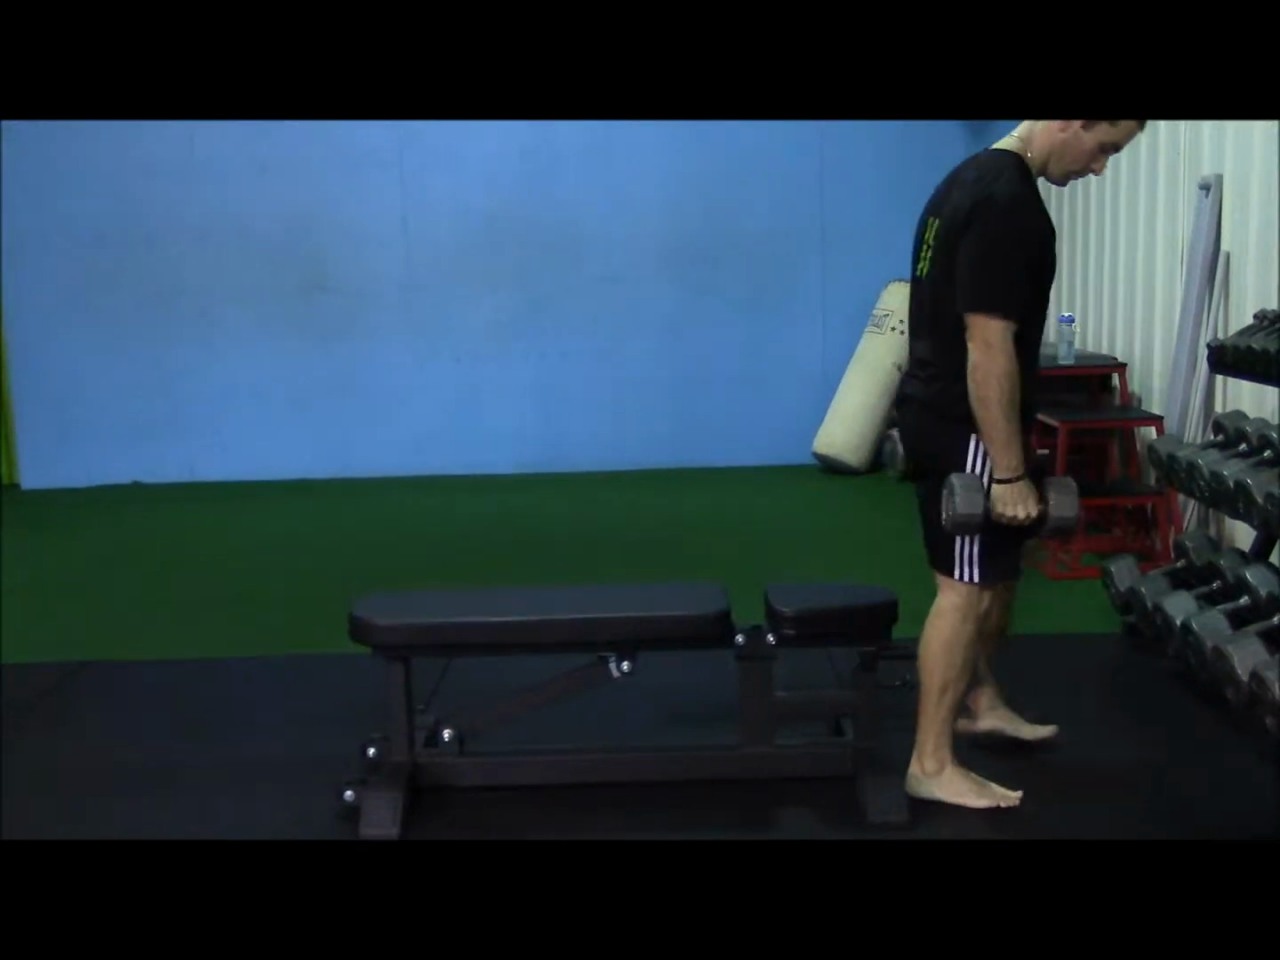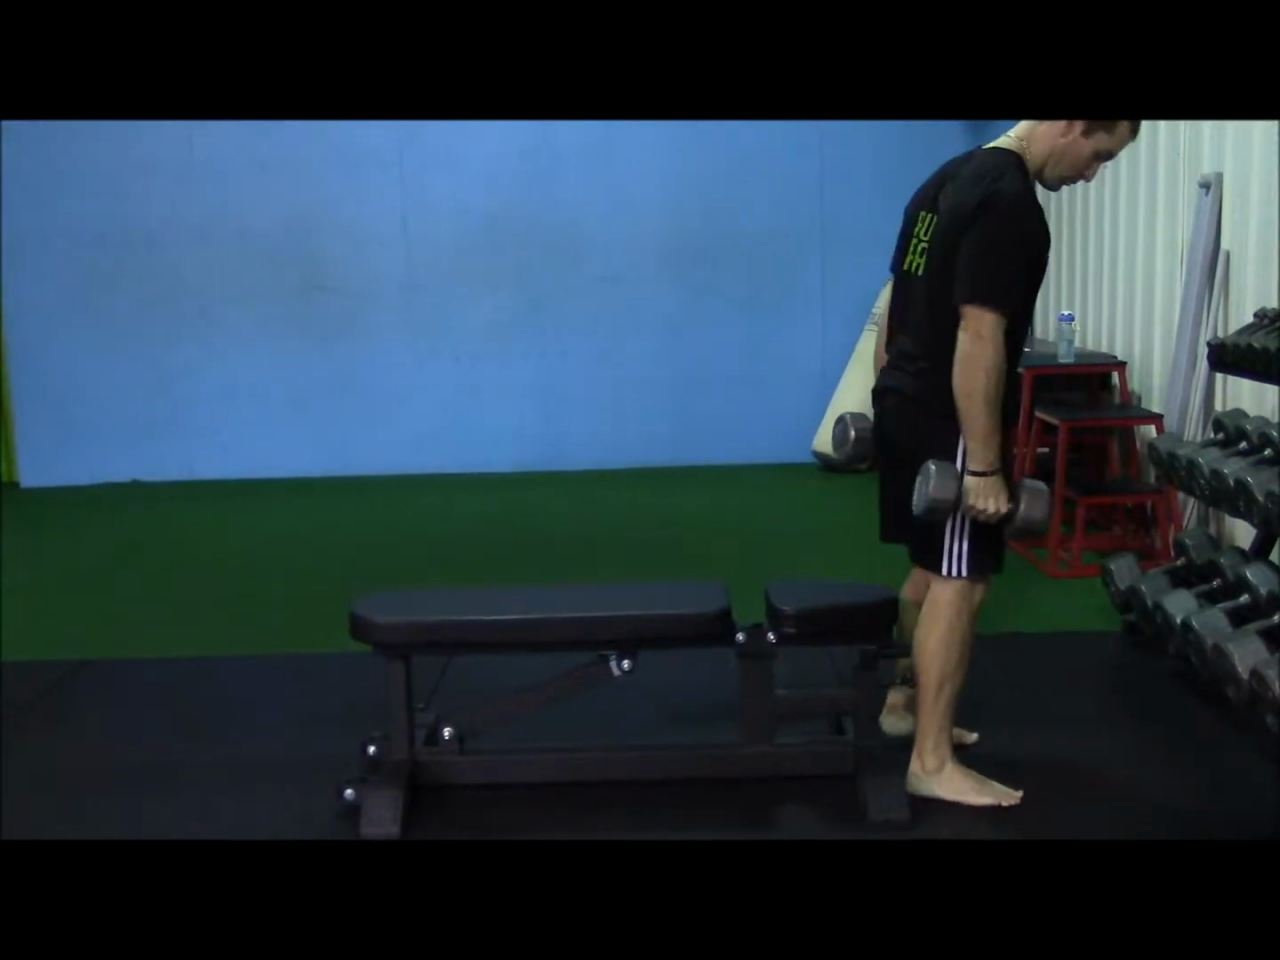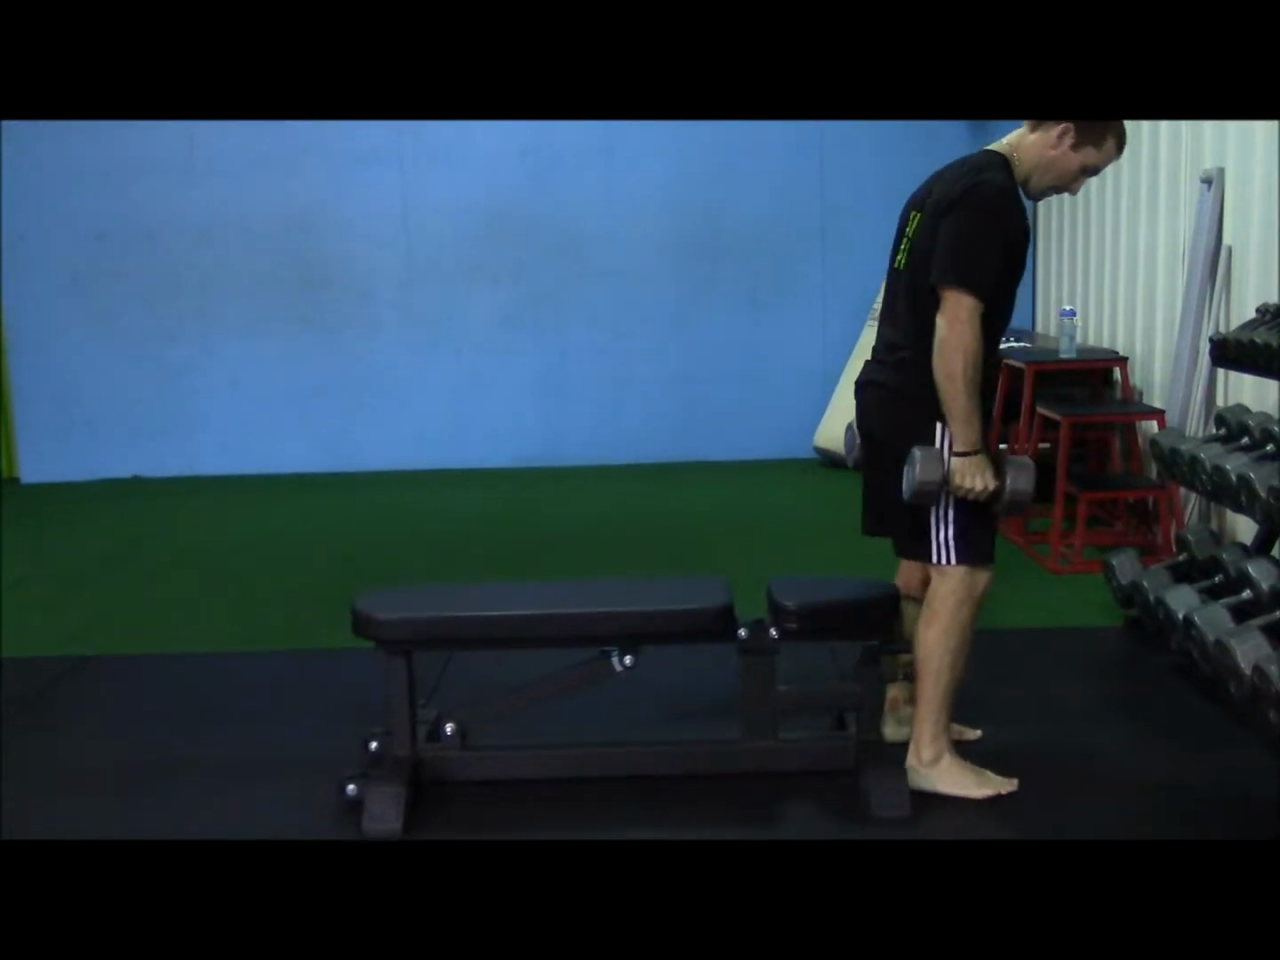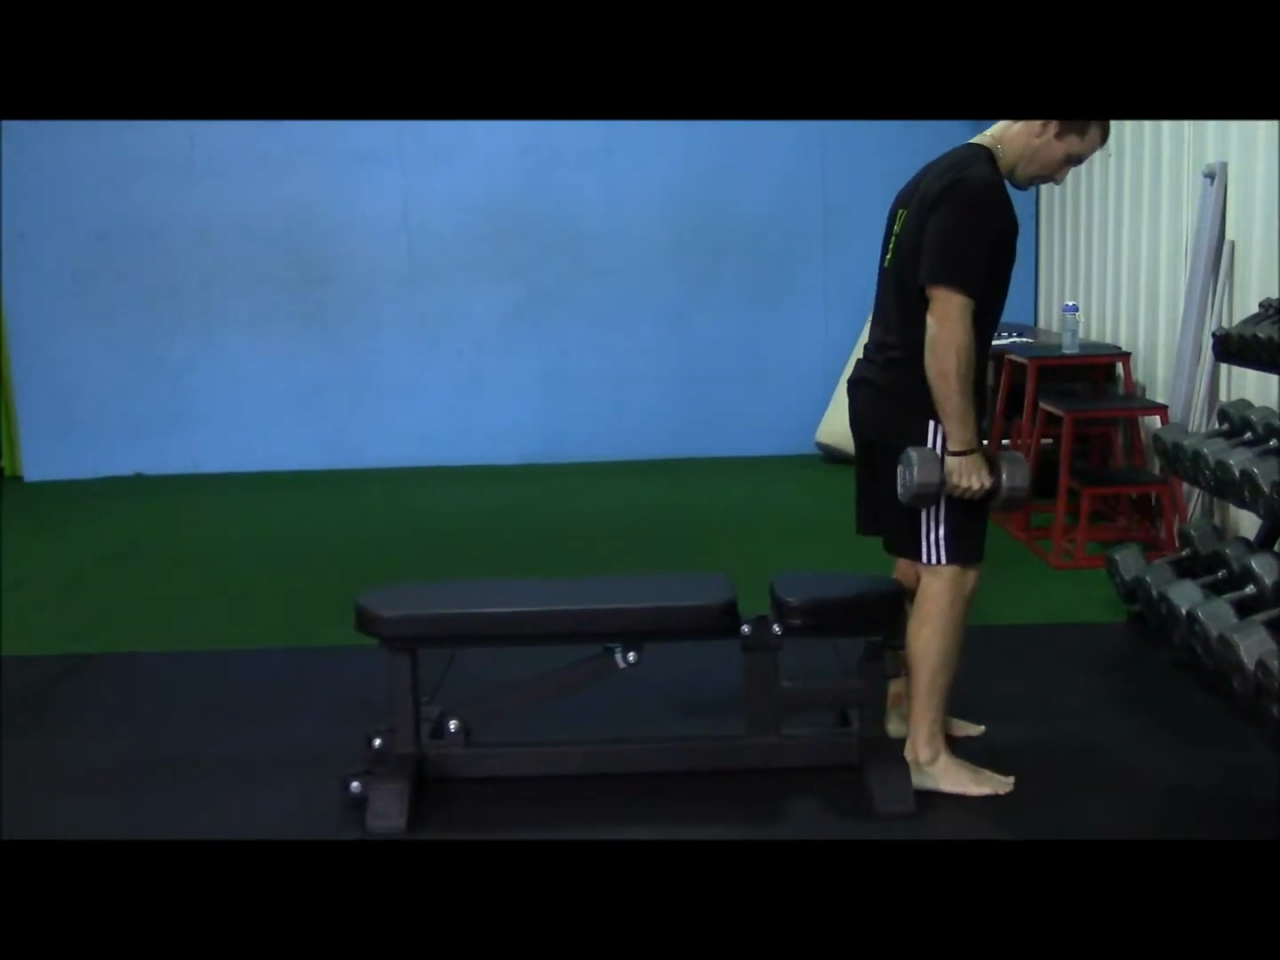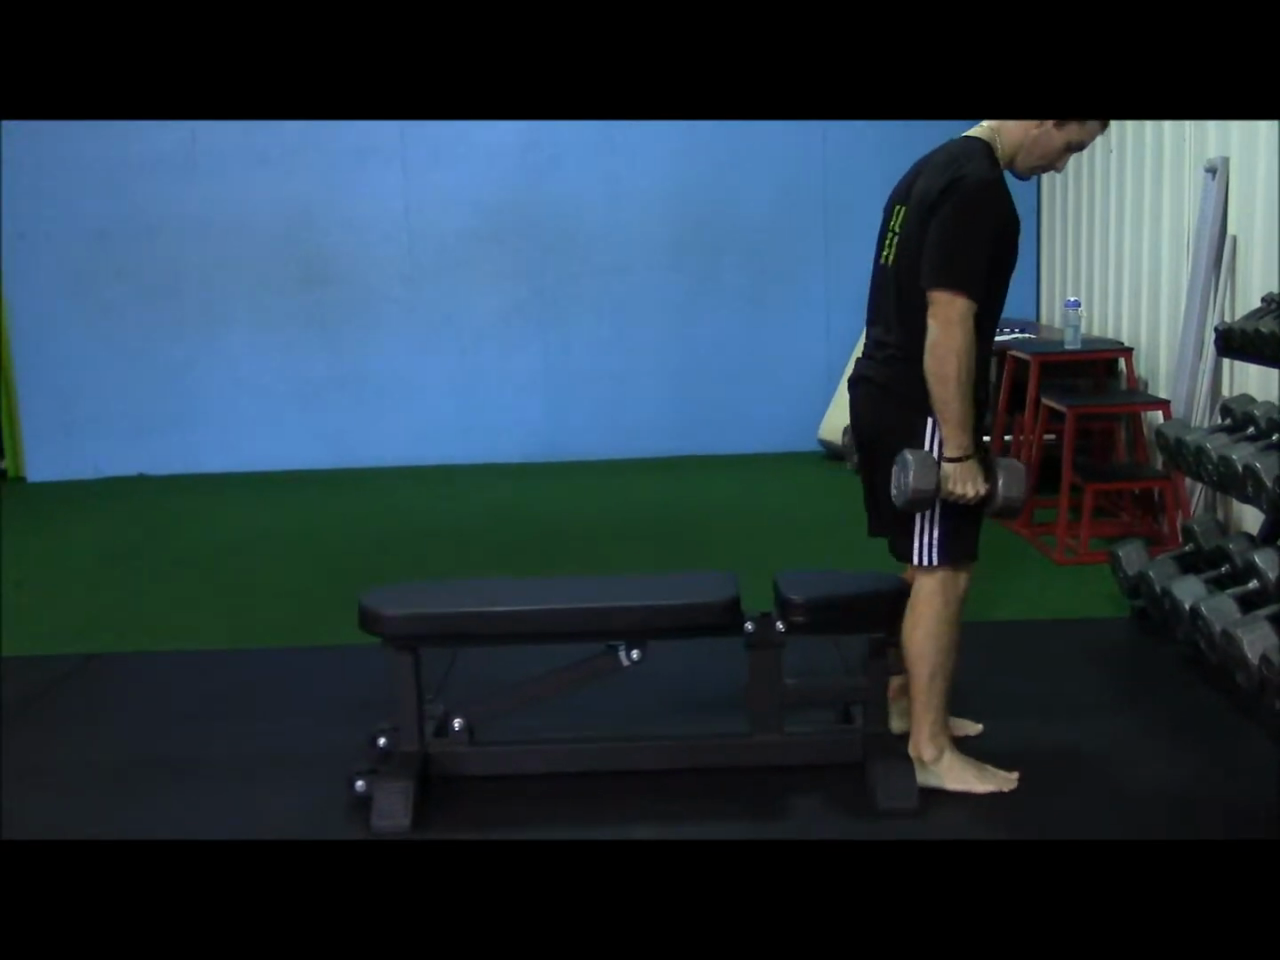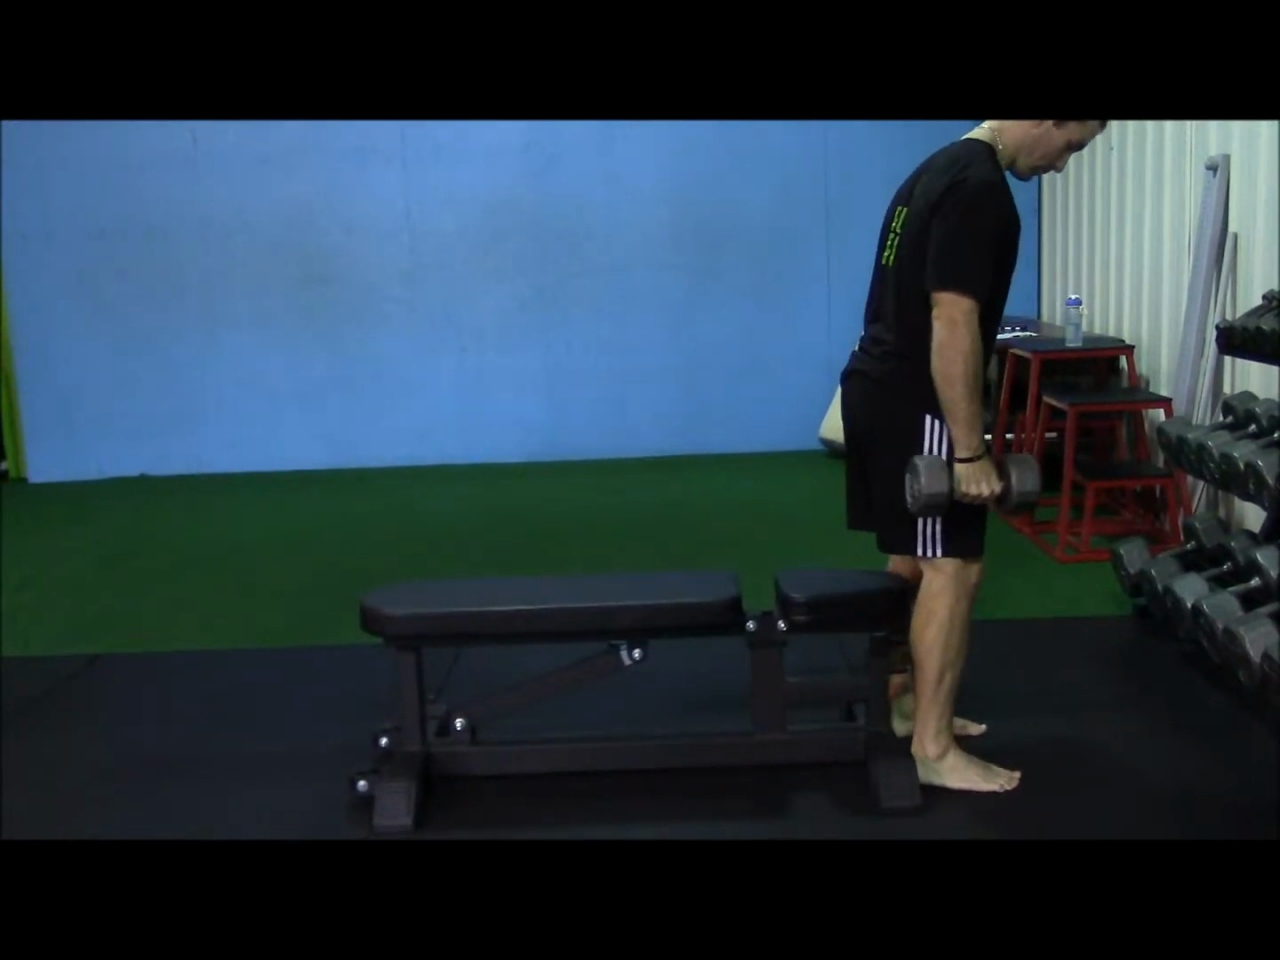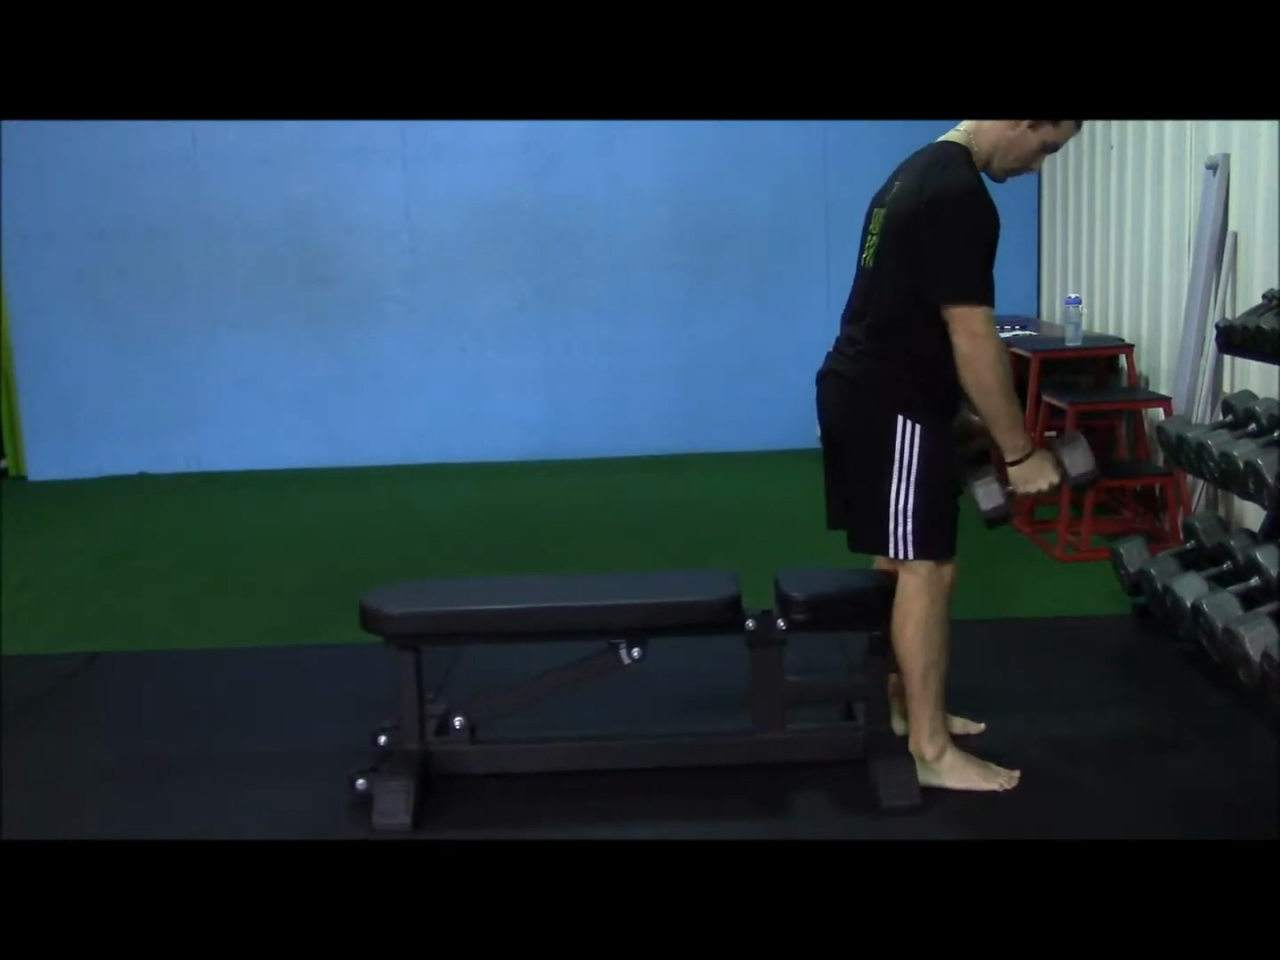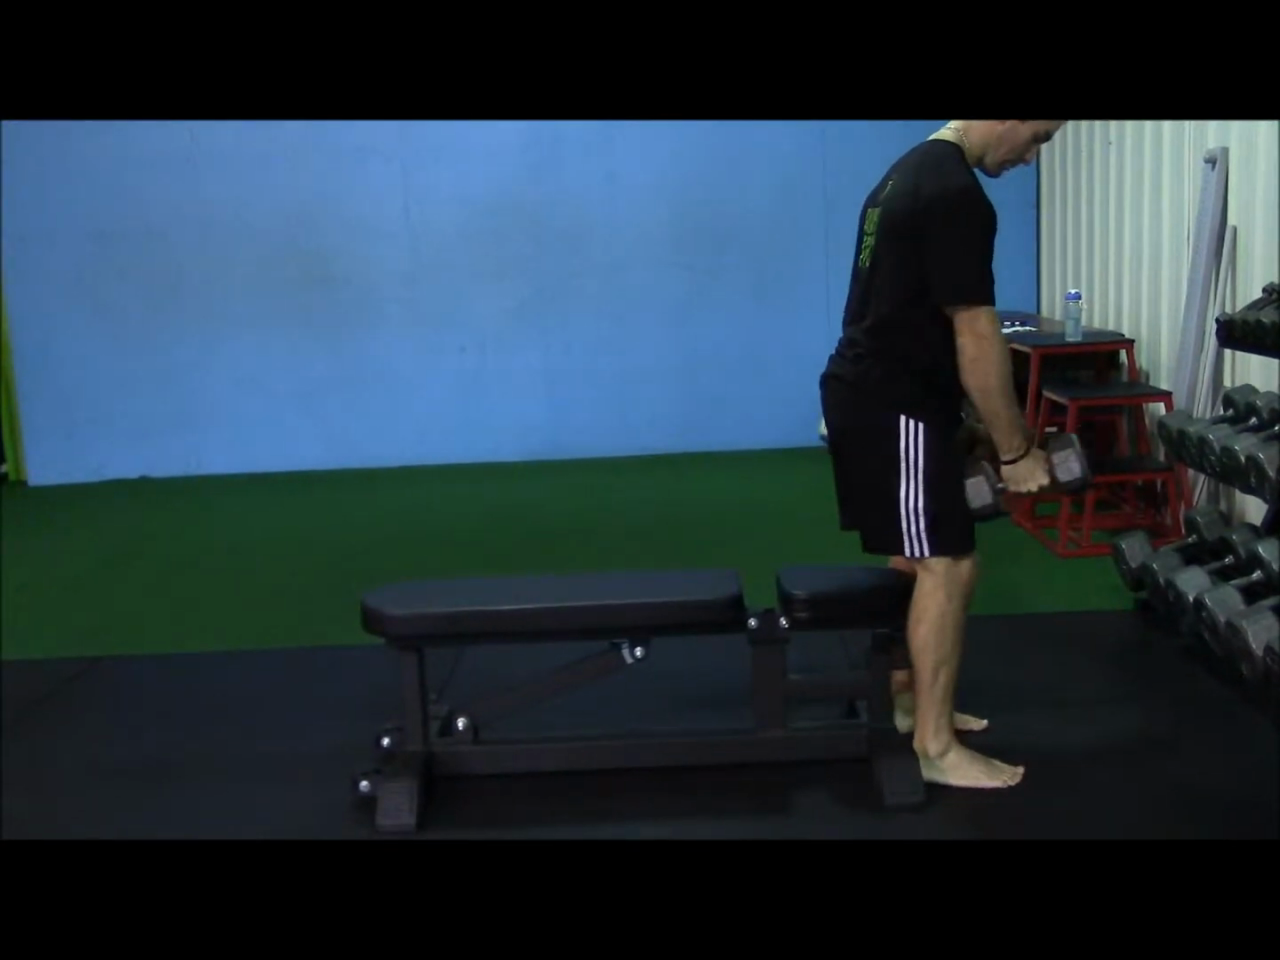
dt=0.3s
person 1, frame 1
left shoulder: (973, 178)
right shoulder: (1010, 204)
right elbow: (988, 347)
right wrist: (1010, 473)
left hip: (934, 409)
right hip: (964, 426)
left knee: (998, 569)
right knee: (969, 589)
left ankle: (977, 700)
right ankle: (931, 764)
person 1, frame 2
left shoulder: (957, 176)
right shoulder: (1009, 203)
left elbow: (906, 302)
right elbow: (978, 339)
left wrist: (890, 389)
right wrist: (984, 466)
left hip: (906, 403)
right hip: (945, 420)
left knee: (933, 572)
right knee: (958, 584)
left ankle: (903, 702)
right ankle: (931, 762)
person 1, frame 3
left shoulder: (959, 179)
right shoulder: (993, 196)
right elbow: (957, 324)
right wrist: (968, 447)
left hip: (890, 395)
right hip: (923, 411)
left knee: (919, 567)
right knee: (962, 574)
left ankle: (901, 706)
right ankle: (929, 755)
person 1, frame 4
left shoulder: (949, 174)
right shoulder: (978, 191)
right elbow: (947, 323)
right wrist: (963, 446)
left hip: (885, 393)
right hip: (917, 408)
left knee: (916, 564)
right knee: (950, 573)
left ankle: (902, 703)
right ankle: (926, 753)
person 1, frame 5
left shoulder: (942, 165)
right shoulder: (978, 186)
right elbow: (949, 324)
right wrist: (960, 451)
left hip: (886, 392)
right hip: (917, 408)
left knee: (922, 563)
right knee: (943, 574)
left ankle: (904, 701)
right ankle: (931, 752)
person 1, frame 6
left shoulder: (948, 167)
right shoulder: (980, 188)
right elbow: (953, 326)
right wrist: (970, 452)
left hip: (881, 388)
right hip: (914, 404)
left knee: (913, 559)
right knee: (951, 568)
left ankle: (903, 700)
right ankle: (934, 748)
person 1, frame 7
left shoulder: (924, 171)
right shoulder: (959, 195)
right elbow: (973, 338)
right wrist: (1021, 452)
left hip: (863, 389)
right hip: (892, 406)
left knee: (901, 561)
right knee: (927, 568)
left ankle: (901, 701)
right ankle: (931, 749)
person 1, frame 8
left shoulder: (917, 170)
right shoulder: (956, 194)
right elbow: (977, 339)
right wrist: (1017, 451)
left hip: (865, 390)
right hip: (895, 406)
left knee: (912, 560)
right knee: (947, 567)
left ankle: (905, 696)
right ankle: (936, 747)
